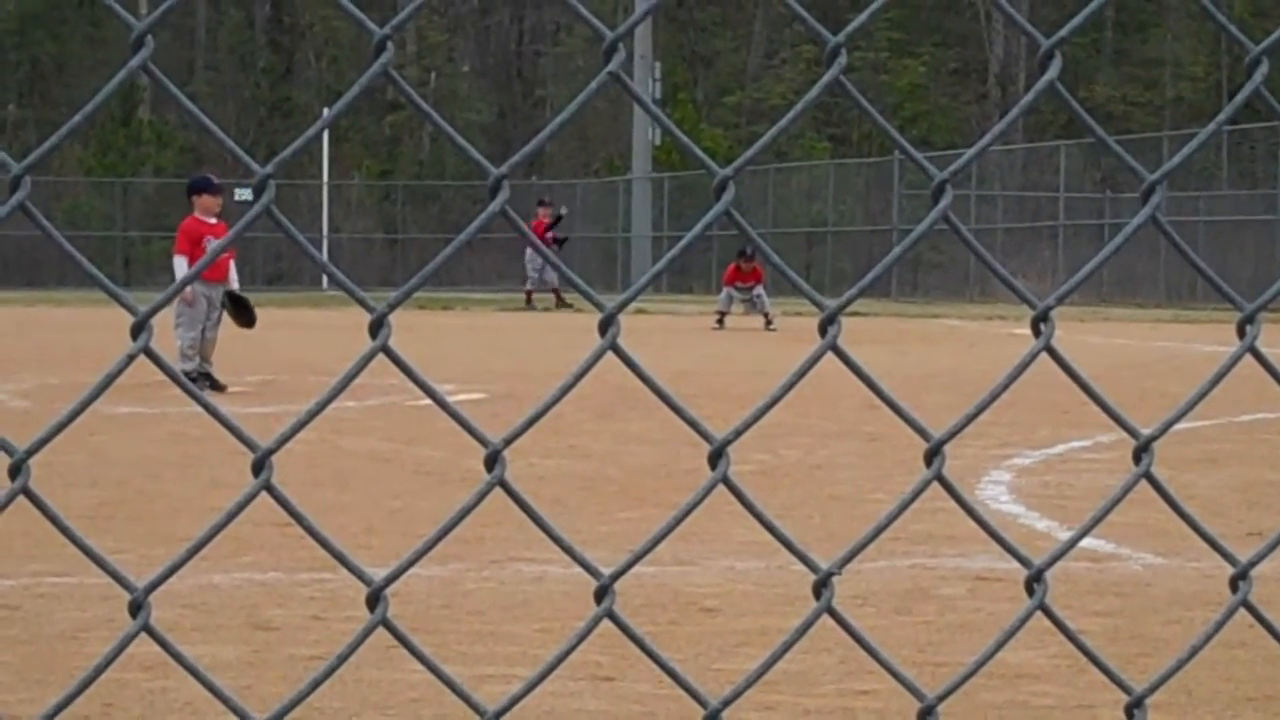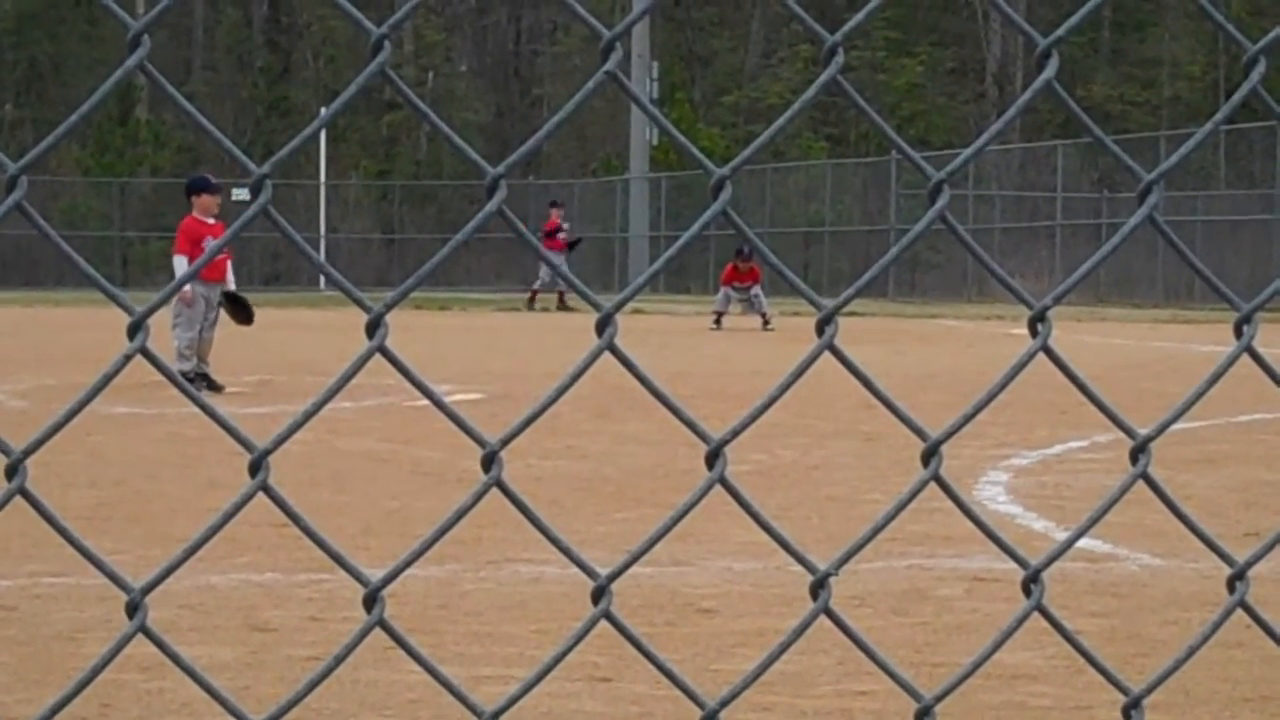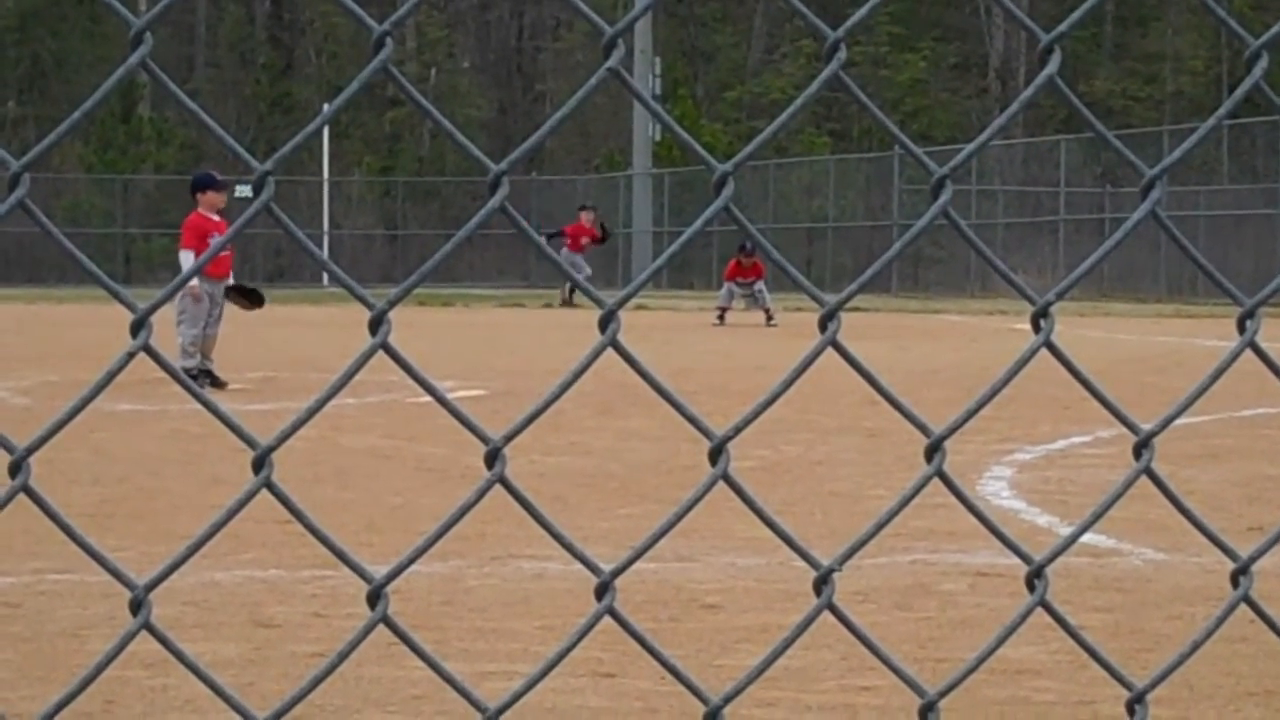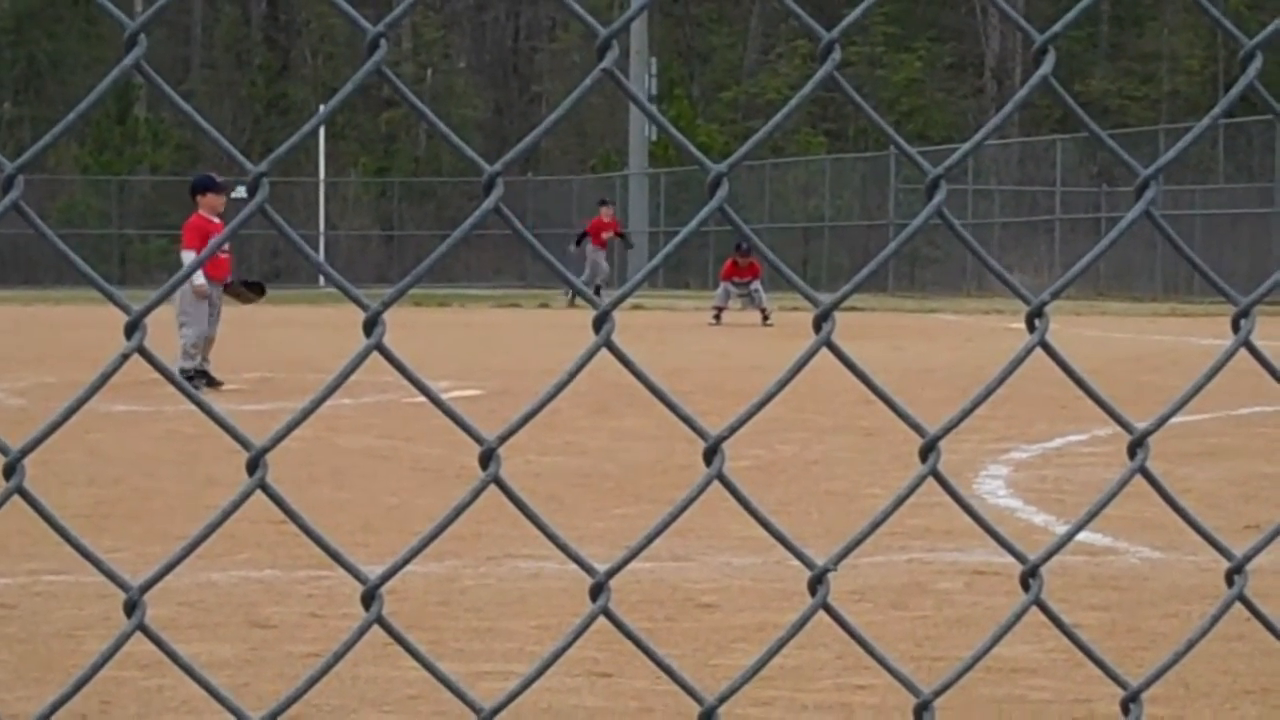
dt=0.2s
person 1, frame 1
left shoulder: (222, 227)
right shoulder: (189, 226)
left elbow: (229, 258)
right elbow: (180, 258)
left wrist: (234, 286)
right wrist: (184, 286)
left hip: (218, 288)
right hip: (197, 286)
left knee: (210, 332)
right knee: (191, 331)
left ankle: (204, 371)
right ankle: (188, 373)
person 1, frame 2
left shoulder: (220, 227)
right shoulder: (188, 226)
left elbow: (226, 259)
right elbow: (180, 258)
left wrist: (230, 287)
right wrist: (184, 286)
left hip: (215, 288)
right hip: (195, 286)
left knee: (207, 332)
right knee: (188, 331)
left ankle: (201, 372)
right ankle: (185, 373)
person 1, frame 3
left shoulder: (223, 223)
right shoulder: (194, 222)
right elbow: (186, 253)
left wrist: (229, 281)
right wrist: (192, 281)
left hip: (218, 284)
right hip: (200, 283)
left knee: (211, 329)
right knee: (193, 328)
left ankle: (205, 368)
right ankle: (189, 370)
person 1, frame 4
left shoulder: (220, 225)
right shoulder: (195, 224)
right elbow: (188, 254)
left wrist: (227, 281)
right wrist: (199, 280)
left hip: (215, 286)
right hip: (198, 286)
left knee: (209, 331)
right knee: (195, 329)
left ankle: (201, 369)
right ankle: (186, 371)
